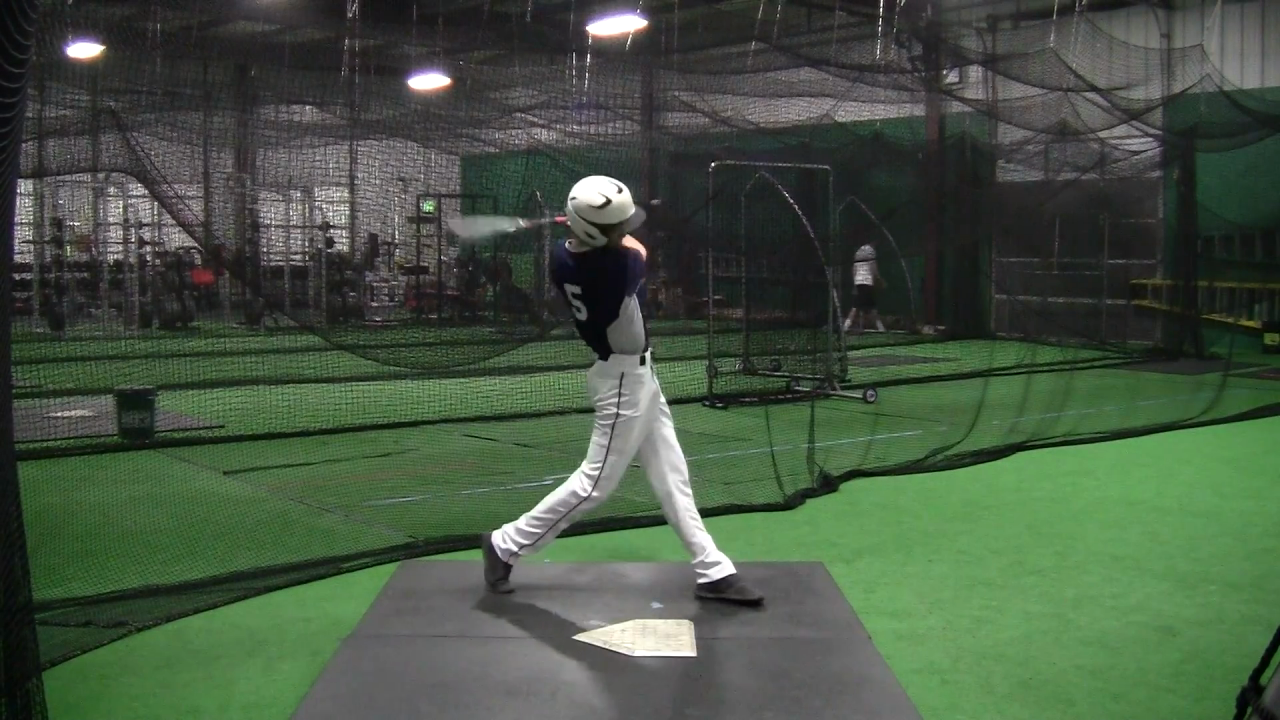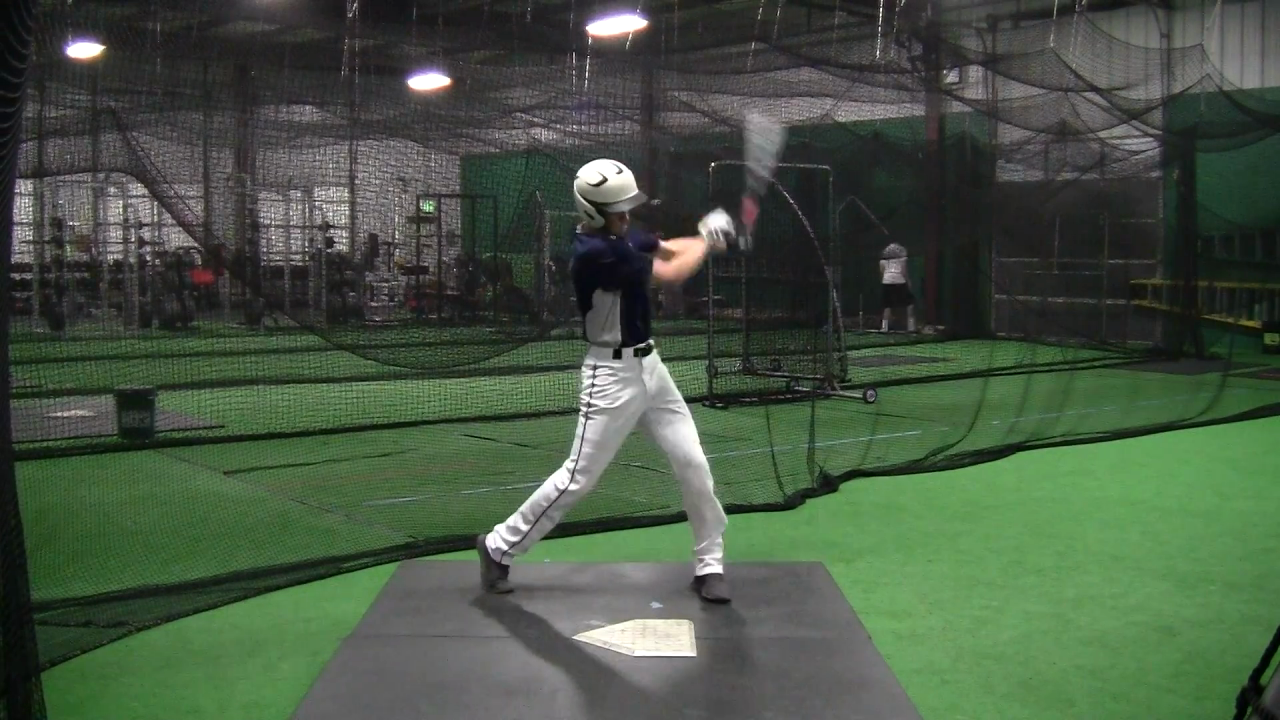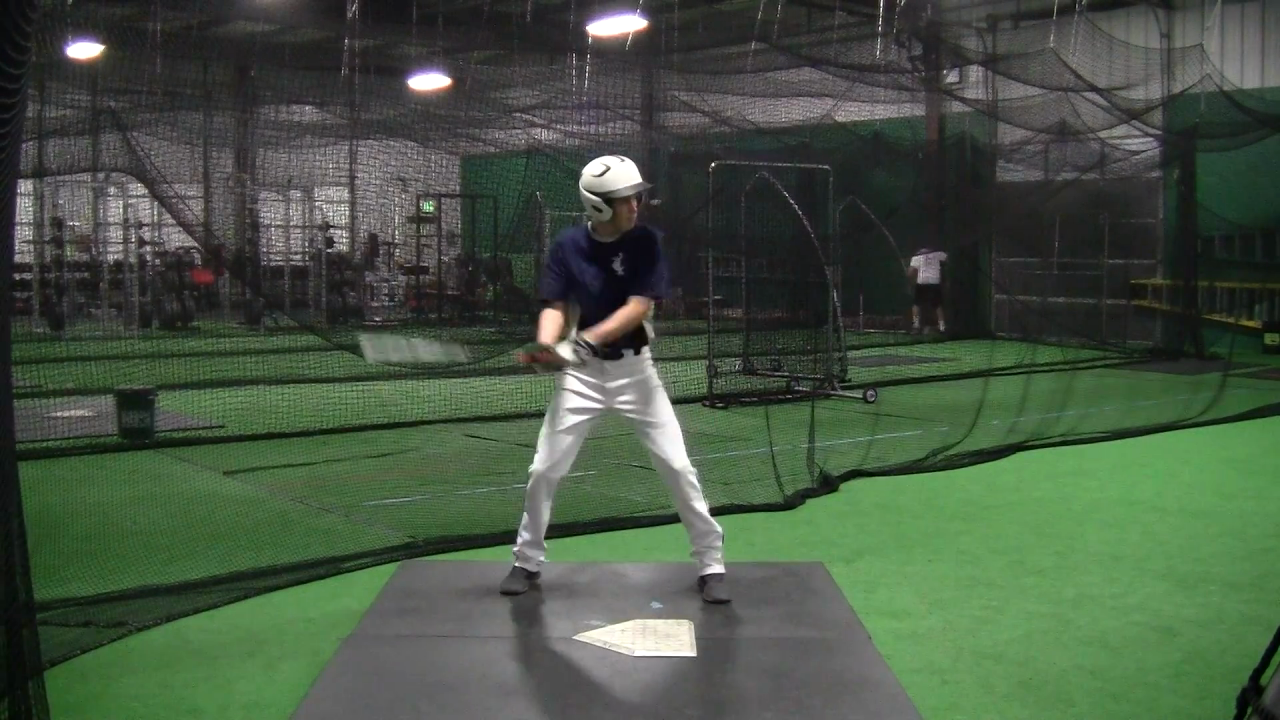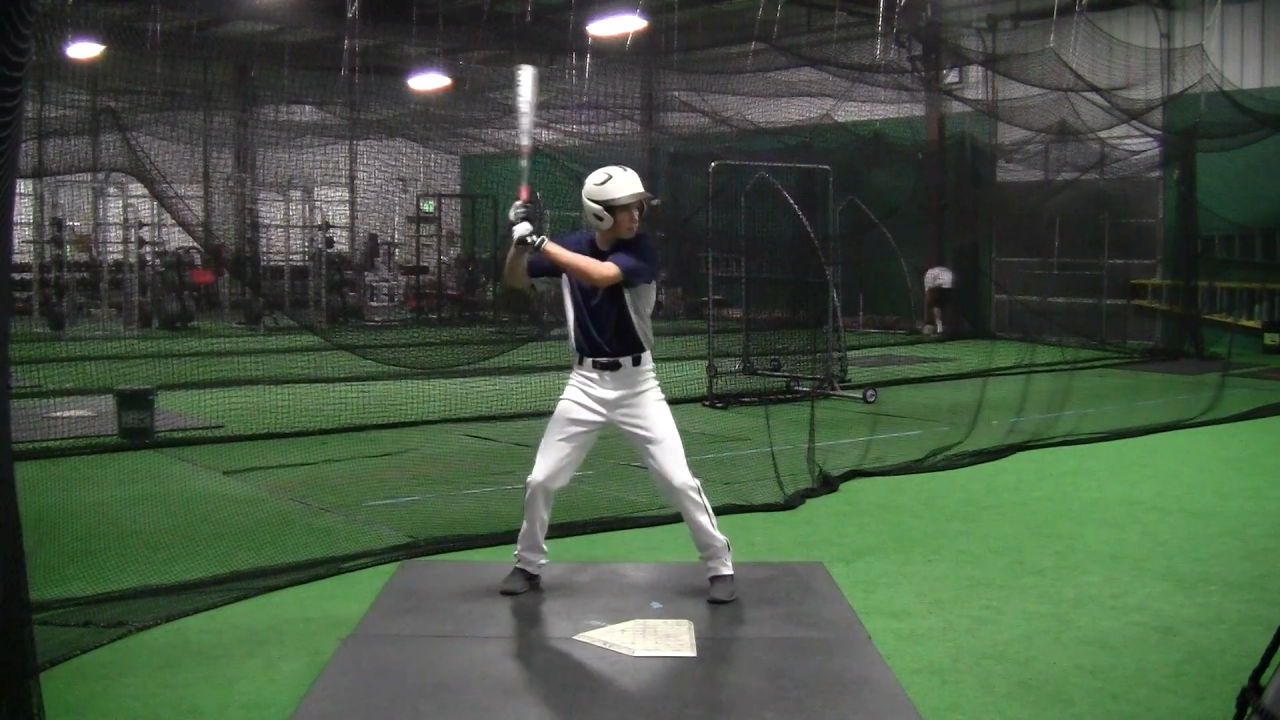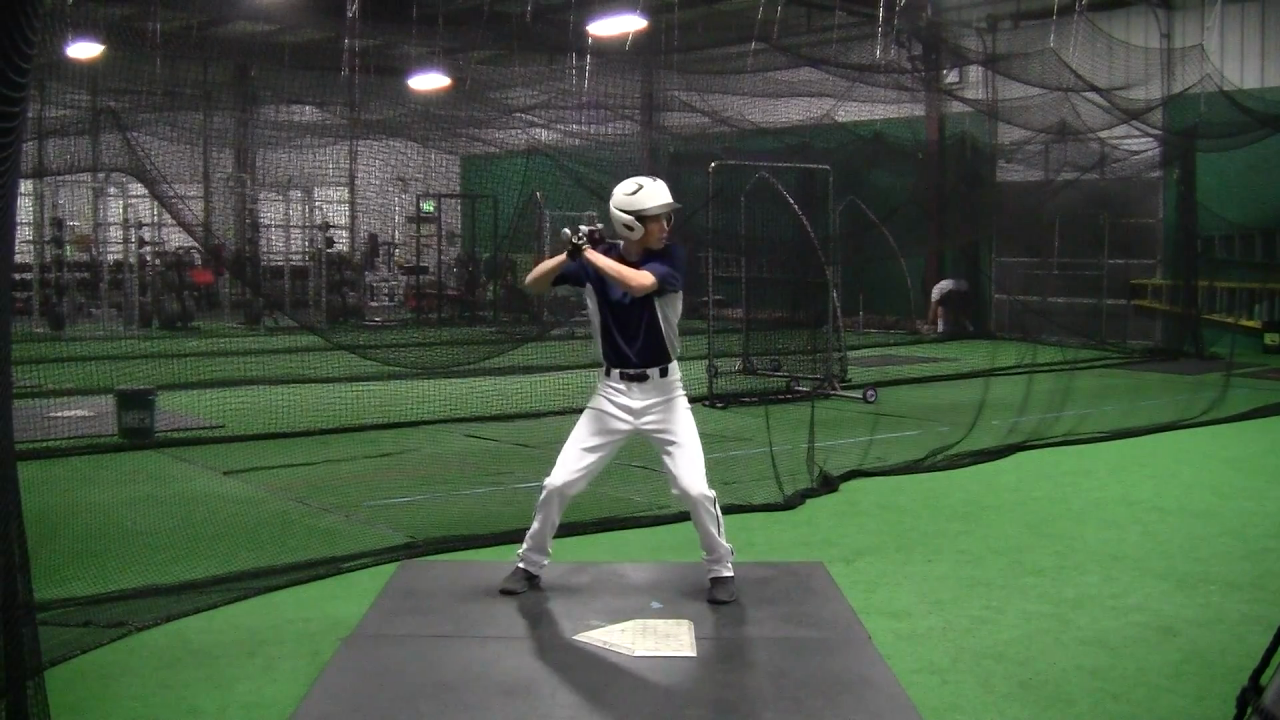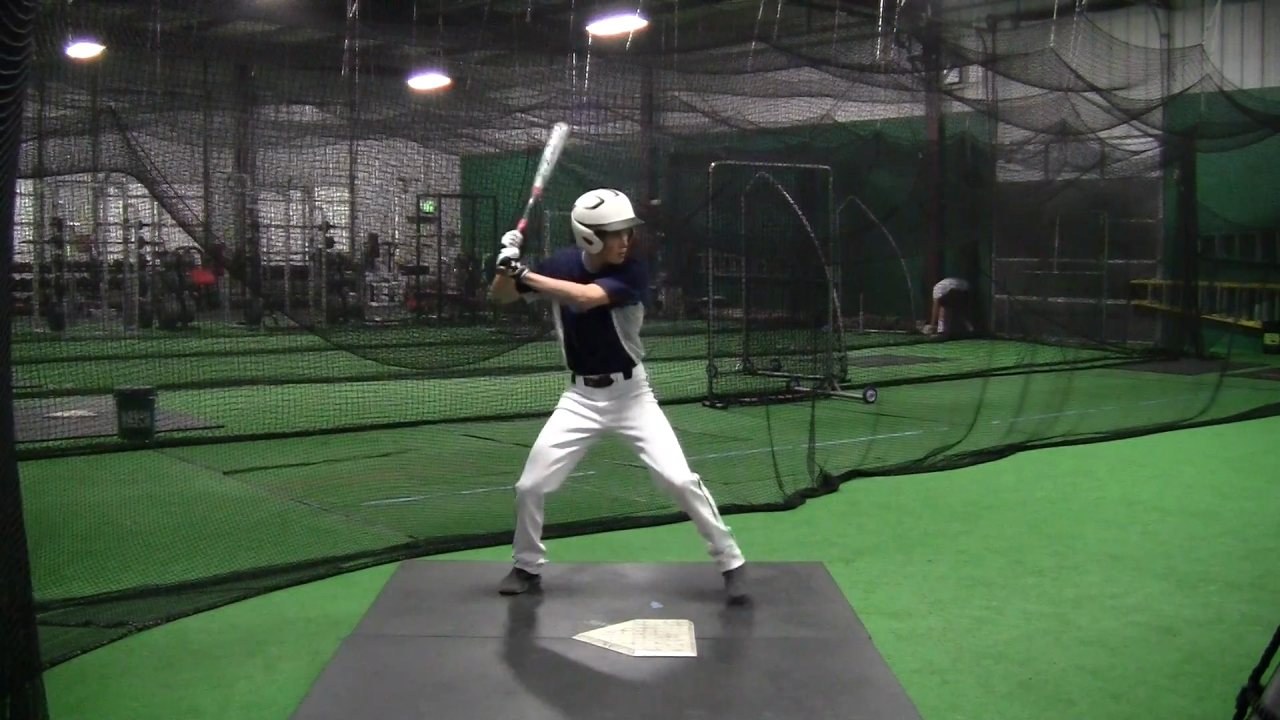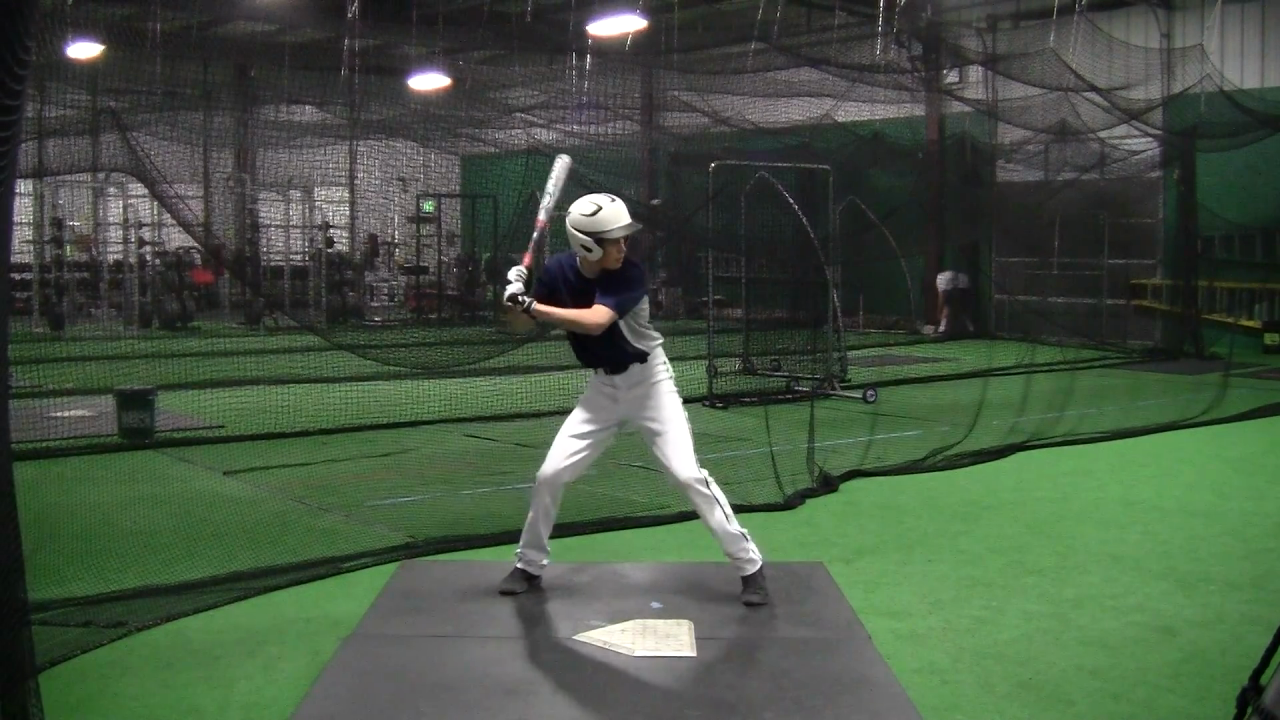
dt=0.4s
person 1, frame 1
left shoulder: (562, 256)
right shoulder: (613, 267)
right elbow: (636, 252)
right wrist: (626, 241)
left hip: (634, 374)
right hip: (624, 381)
left knee: (672, 475)
right knee: (594, 484)
left ankle: (713, 572)
right ankle: (504, 545)
person 1, frame 2
left shoulder: (614, 236)
right shoulder: (594, 253)
left elbow: (663, 249)
right elbow: (670, 275)
left wrist: (708, 233)
right wrist: (710, 238)
left hip: (647, 364)
right hip: (611, 375)
left knee: (693, 464)
right knee: (578, 478)
left ankle: (709, 567)
right ankle: (498, 546)
person 1, frame 3
left shoulder: (647, 241)
right shoulder: (568, 244)
left elbow: (638, 307)
right elbow: (554, 307)
left wrist: (584, 341)
right wrist: (547, 344)
left hip: (633, 369)
right hip: (582, 371)
left knee: (678, 467)
right knee: (544, 470)
left ankle: (711, 565)
right ankle: (527, 562)
person 1, frame 4
left shoulder: (641, 249)
right shoulder: (573, 244)
left elbow: (602, 275)
right elbow: (515, 281)
left wrist: (540, 243)
right wrist: (518, 242)
left hip: (636, 382)
right hip: (585, 382)
left knee: (678, 479)
right knee: (541, 480)
left ankle: (720, 565)
right ankle: (528, 564)
person 1, frame 5
left shoulder: (671, 258)
right shoulder: (597, 258)
left elbow: (639, 283)
right elbow: (532, 285)
left wrist: (586, 252)
right wrist: (572, 254)
left hip: (664, 392)
right hip: (613, 392)
left knee: (696, 490)
right knee: (559, 484)
left ankle: (721, 569)
right ankle: (530, 564)
person 1, frame 6
left shoulder: (631, 272)
right shoulder: (560, 262)
left elbow: (585, 297)
right elbow: (500, 297)
left wrist: (525, 273)
right wrist: (507, 264)
left hip: (630, 393)
right hip: (580, 396)
left knee: (681, 479)
right knee: (531, 486)
left ankle: (730, 562)
right ankle: (527, 565)
person 1, frame 7
left shoulder: (630, 274)
right shoulder: (557, 269)
left elbow: (594, 322)
left wrist: (533, 305)
right wrist: (517, 293)
left hip: (649, 381)
right hip: (602, 387)
left knee: (687, 473)
right knee: (551, 475)
left ankle: (750, 565)
right ankle: (529, 565)
